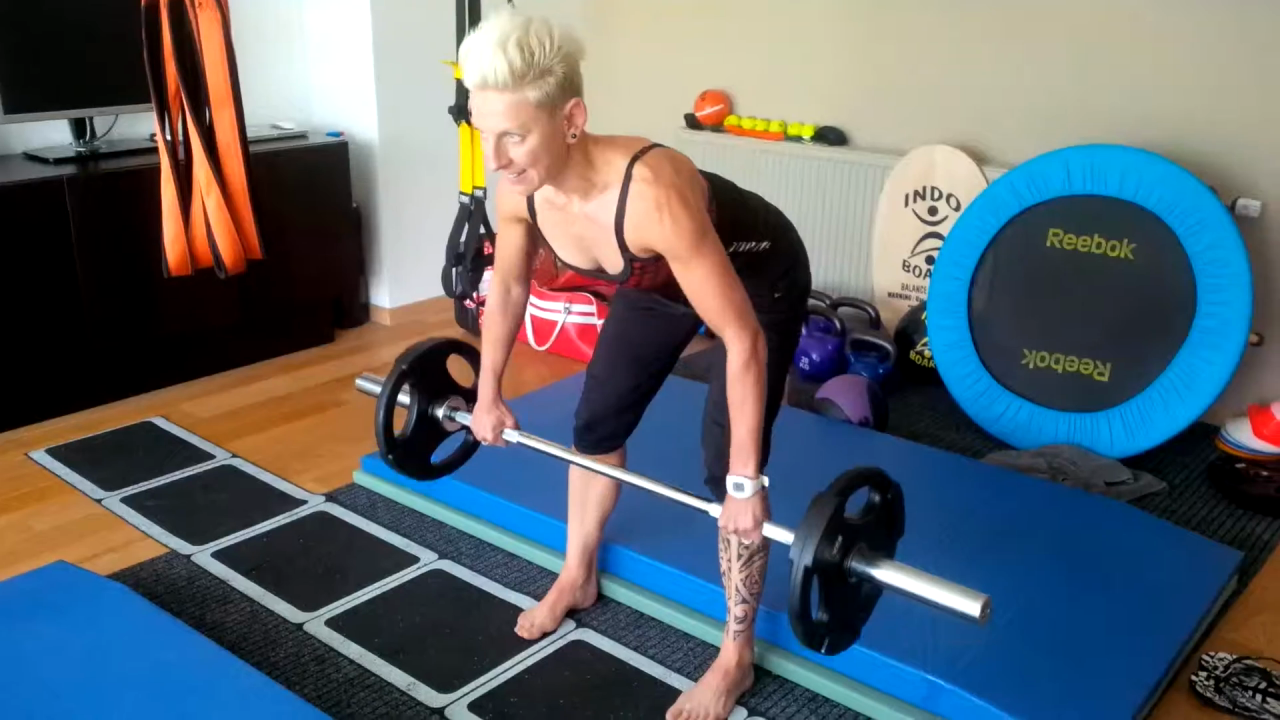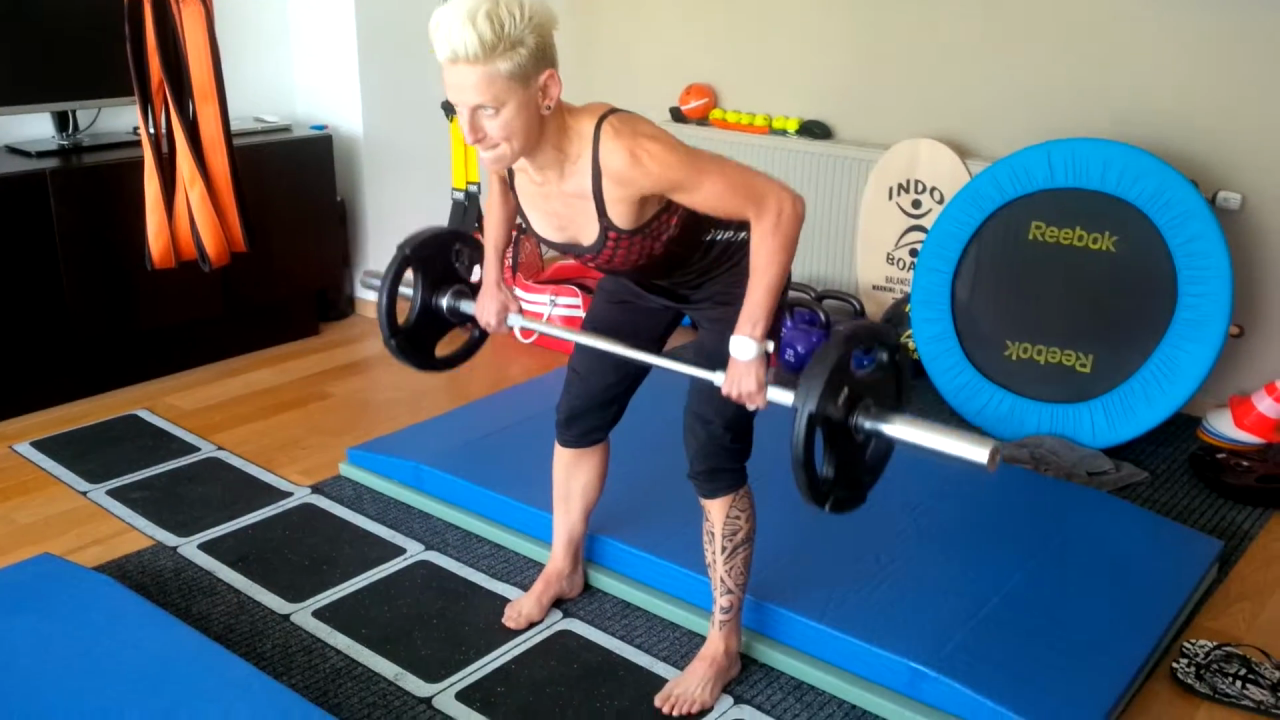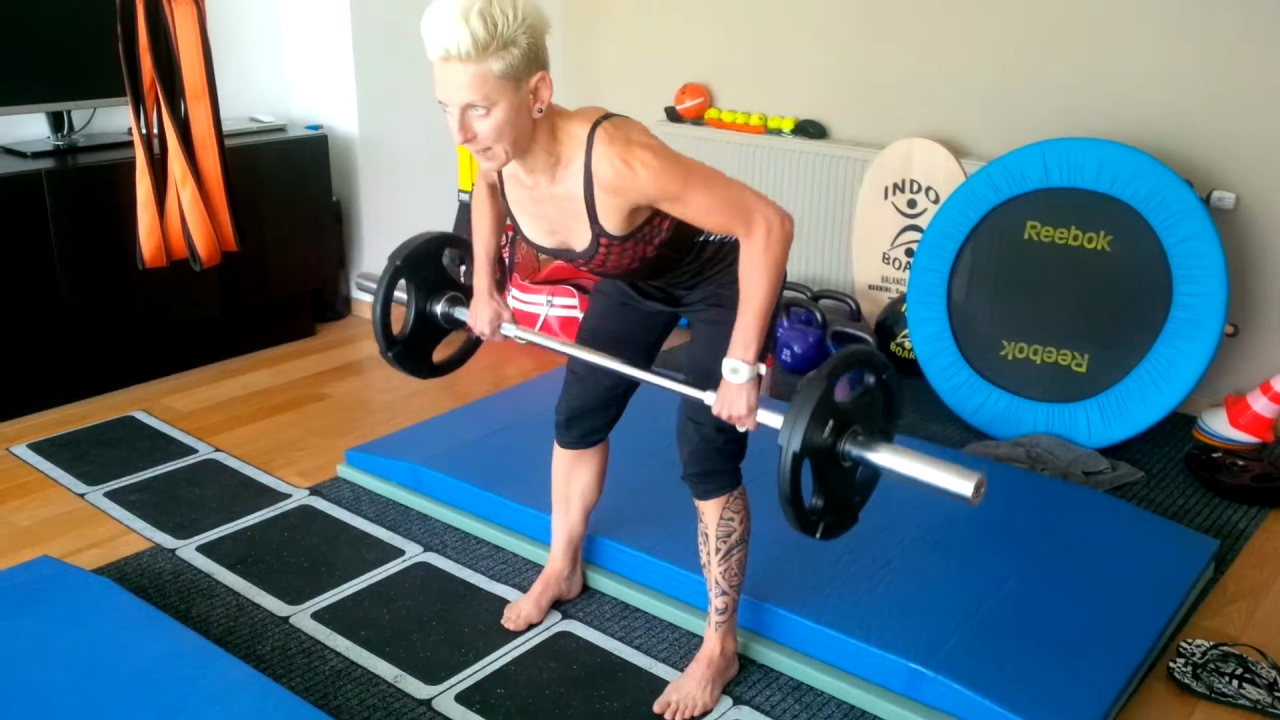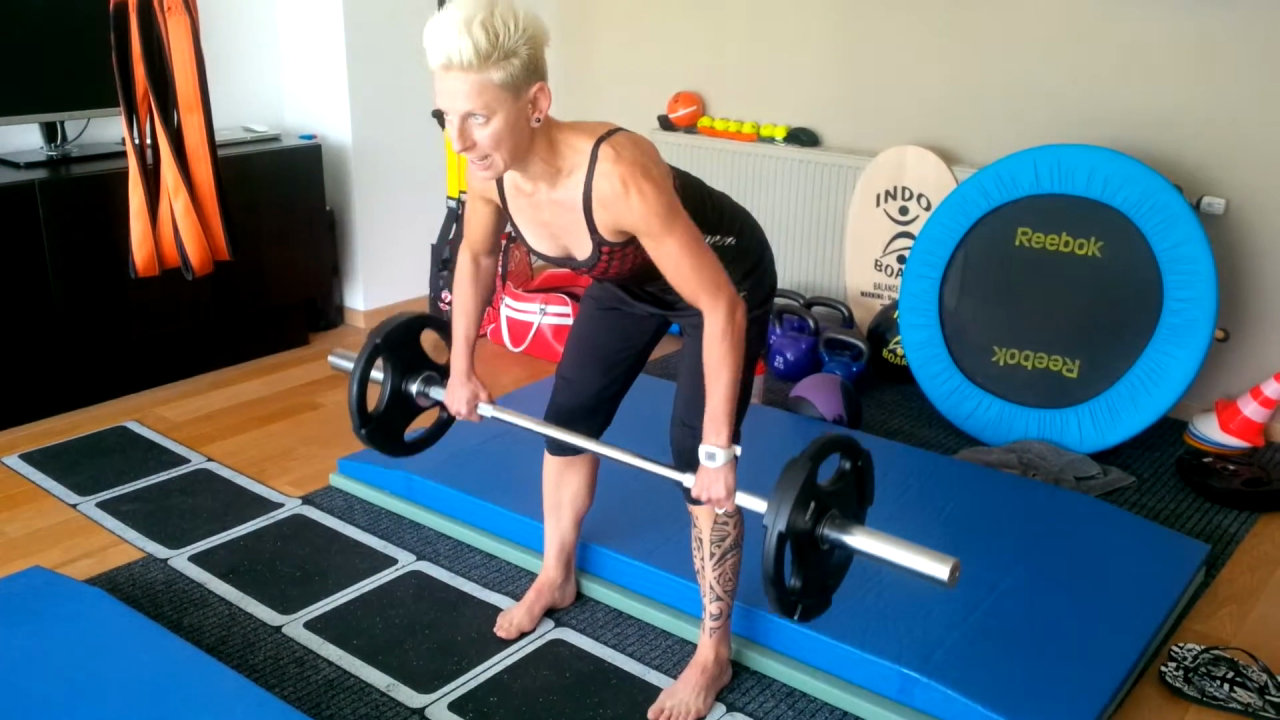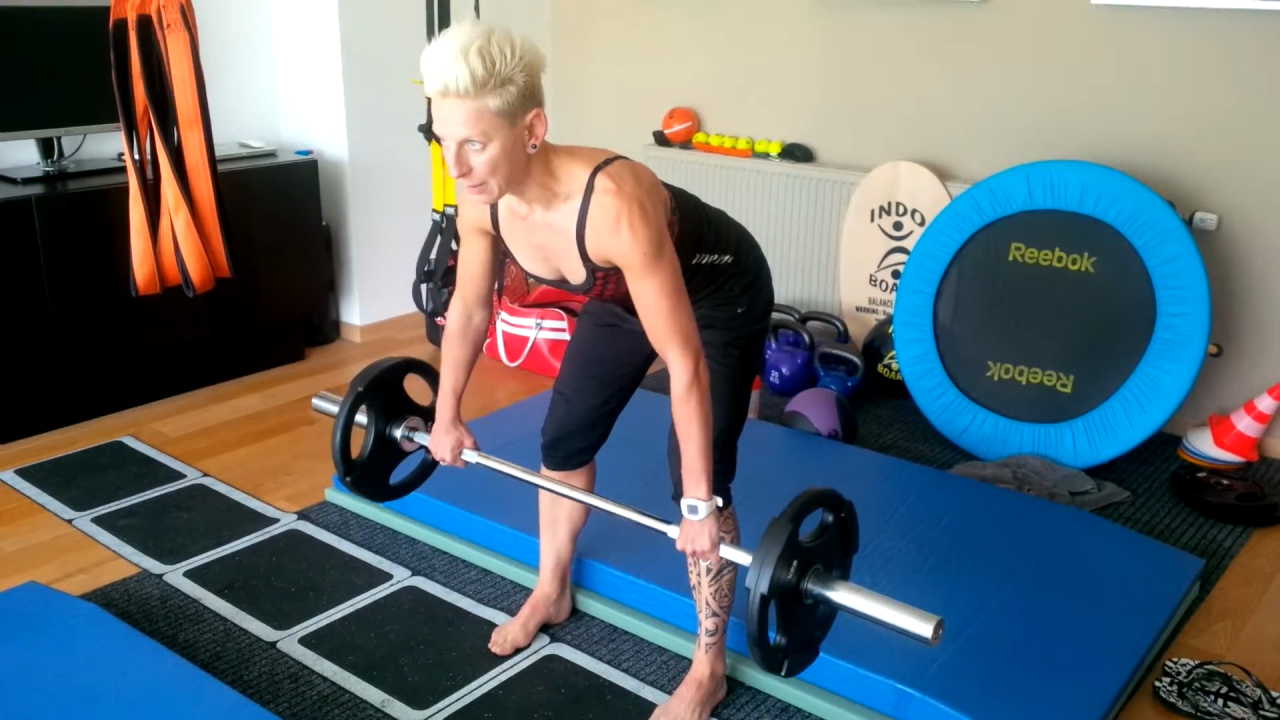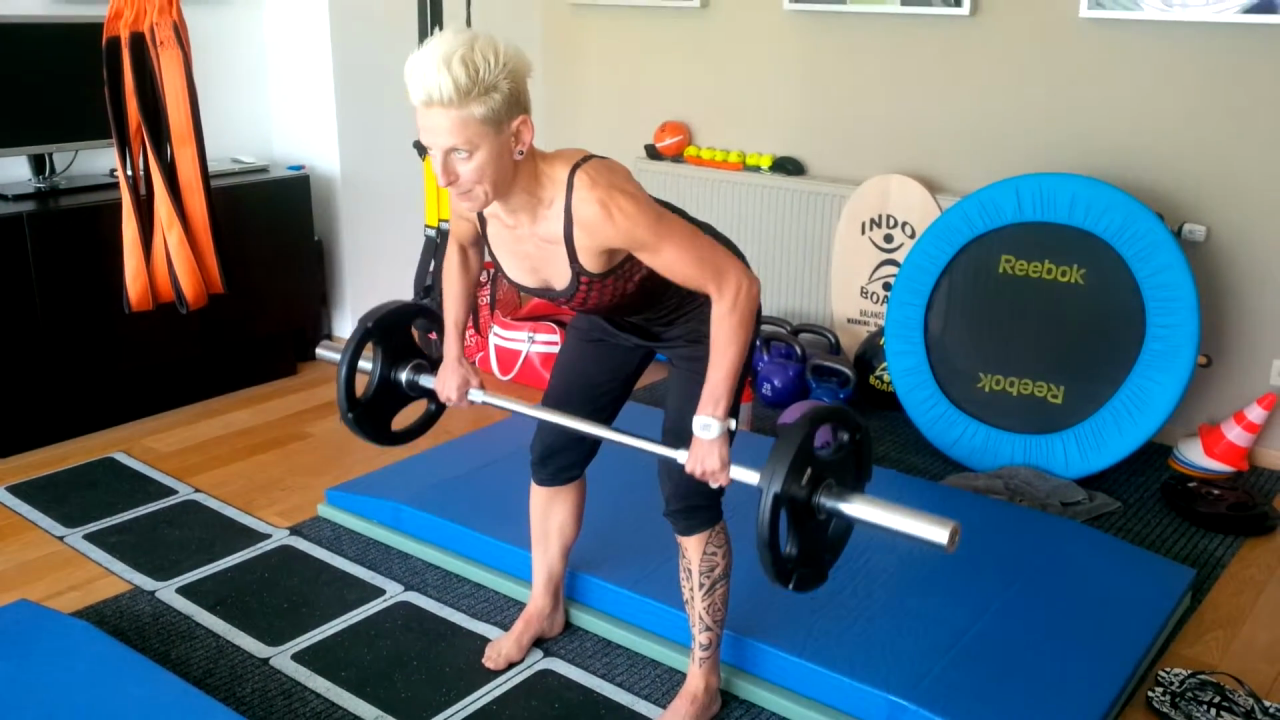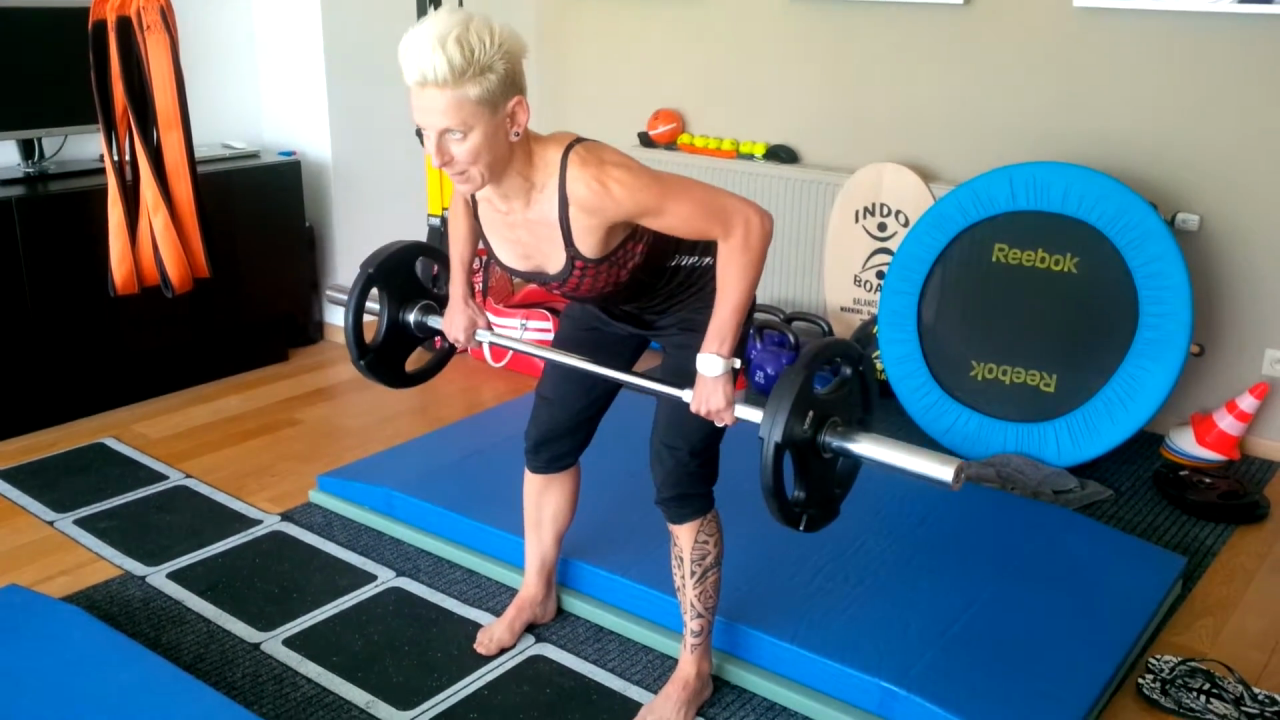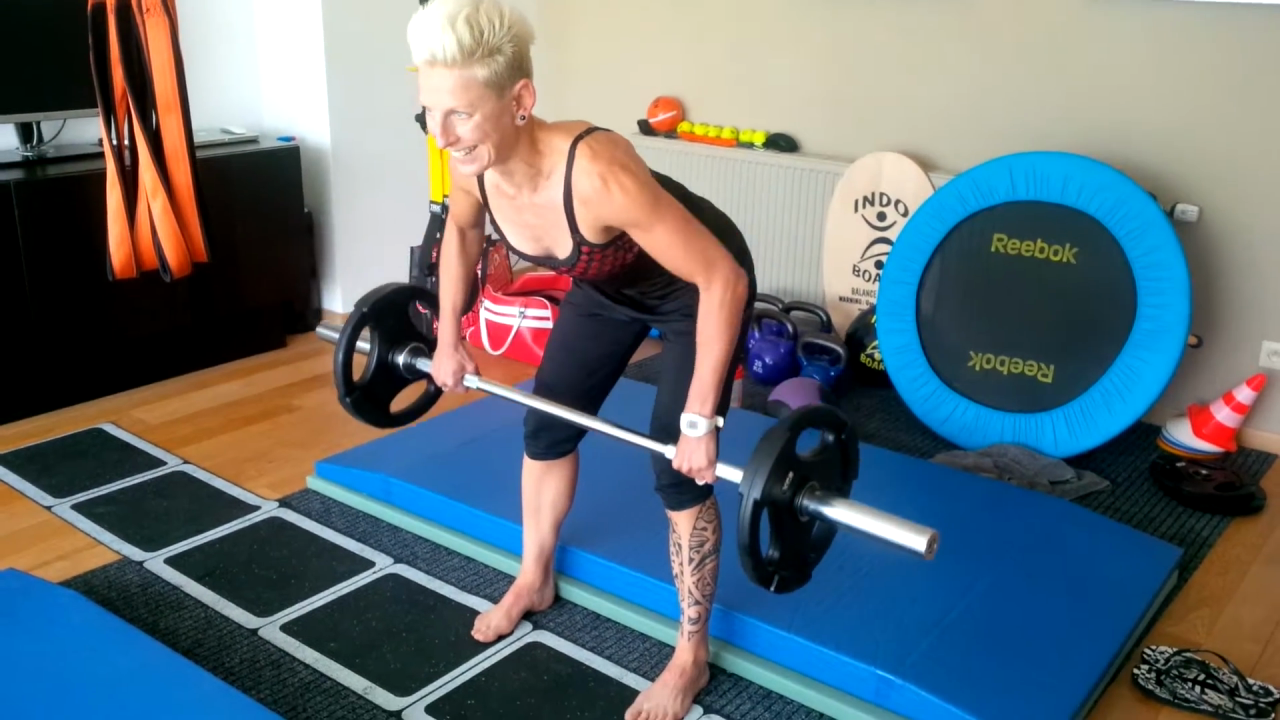
dt=0.5s
person 1, frame 1
left shoulder: (652, 193)
right shoulder: (519, 189)
left elbow: (743, 341)
right elbow: (507, 286)
left wrist: (747, 483)
right wrist: (488, 394)
left hip: (760, 275)
right hip: (660, 277)
left knee: (724, 459)
right knee: (595, 423)
left ankle: (736, 656)
right ankle: (578, 578)
person 1, frame 2
left shoulder: (622, 150)
right shoulder: (504, 148)
left elbow: (778, 209)
left wrist: (748, 343)
right wrist: (492, 277)
left hip: (727, 270)
right hip: (639, 273)
left knee: (711, 450)
right knee: (578, 414)
left ankle: (723, 644)
right ankle: (564, 567)
person 1, frame 3
left shoulder: (615, 157)
right shoulder: (497, 153)
left elbow: (767, 227)
left wrist: (741, 367)
right wrist: (485, 286)
left hip: (721, 271)
right hip: (636, 272)
left knee: (707, 449)
right knee: (577, 414)
left ankle: (719, 645)
right ankle: (563, 569)
person 1, frame 4
left shoulder: (618, 176)
right shoulder: (490, 171)
left elbow: (721, 306)
right elbow: (476, 256)
left wrist: (717, 452)
right wrist: (462, 368)
left hip: (723, 275)
right hip: (629, 275)
left knee: (696, 460)
right knee: (567, 419)
left ankle: (713, 652)
right ankle: (556, 577)
person 1, frame 5
left shoulder: (613, 206)
right shoulder: (482, 199)
left elbow: (688, 366)
right elbow: (468, 309)
left wrist: (699, 504)
right wrist: (446, 416)
left hip: (721, 294)
right hip: (625, 290)
left knee: (696, 482)
right knee: (563, 437)
right ankle: (551, 593)
person 1, frame 6
left shoulder: (594, 200)
right shoulder: (475, 196)
left elbow: (735, 288)
right elbow: (460, 254)
left wrist: (711, 424)
right wrist: (453, 353)
left hip: (703, 301)
right hip: (612, 310)
left knee: (688, 489)
right knee: (552, 451)
right ankle: (545, 606)
person 1, frame 7
left shoulder: (590, 179)
right shoulder: (470, 173)
left elbow: (748, 224)
left wrist: (715, 363)
right wrist: (460, 293)
left hip: (692, 297)
right hip: (605, 299)
left knee: (678, 480)
right knee: (547, 441)
right ankle: (536, 594)
person 1, frame 8
left shoulder: (597, 172)
right shoulder: (472, 165)
left elbow: (724, 277)
right elbow: (461, 233)
left wrist: (699, 421)
right wrist: (449, 336)
left hip: (692, 287)
right hip: (608, 283)
left knee: (679, 467)
right knee: (545, 426)
left ankle: (691, 655)
right ankle: (534, 580)
